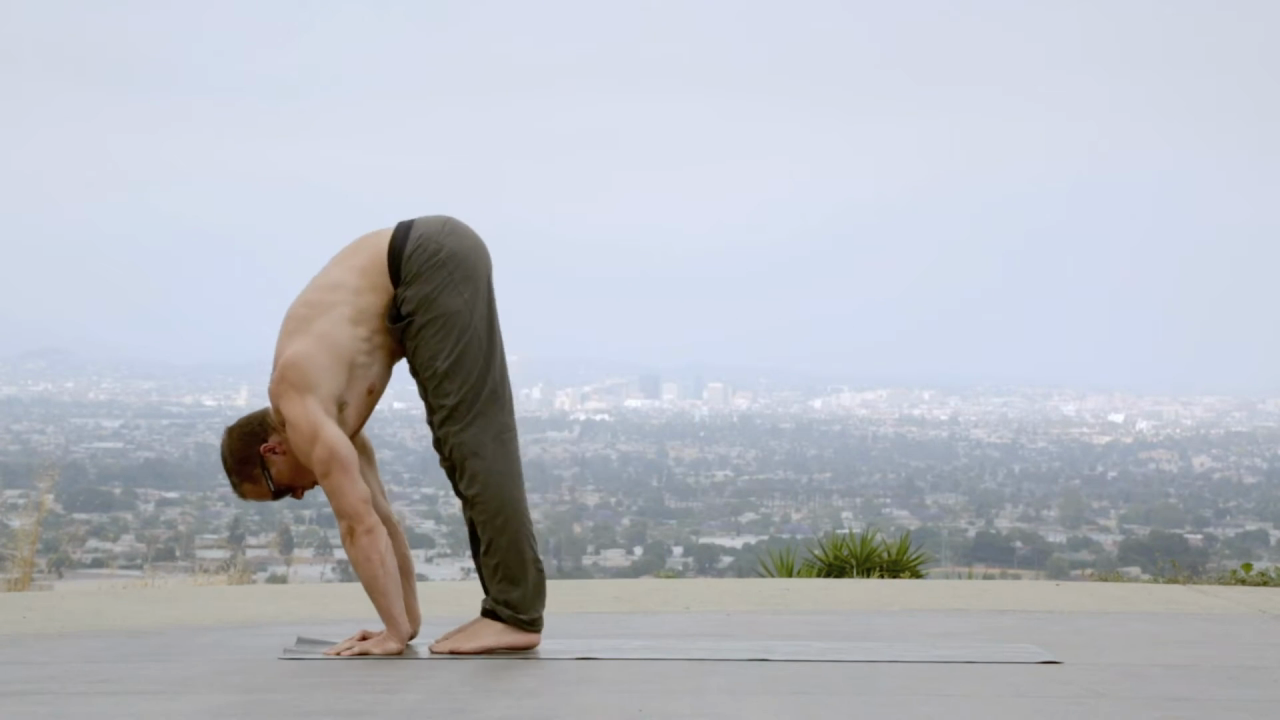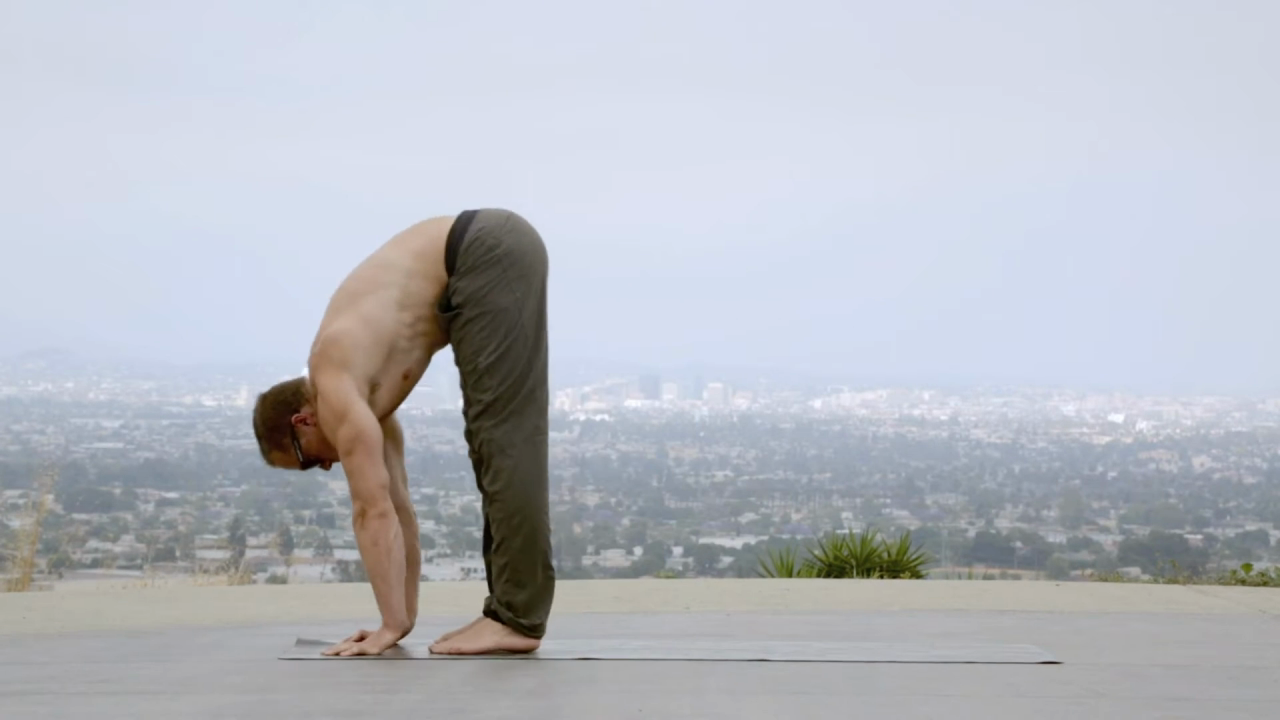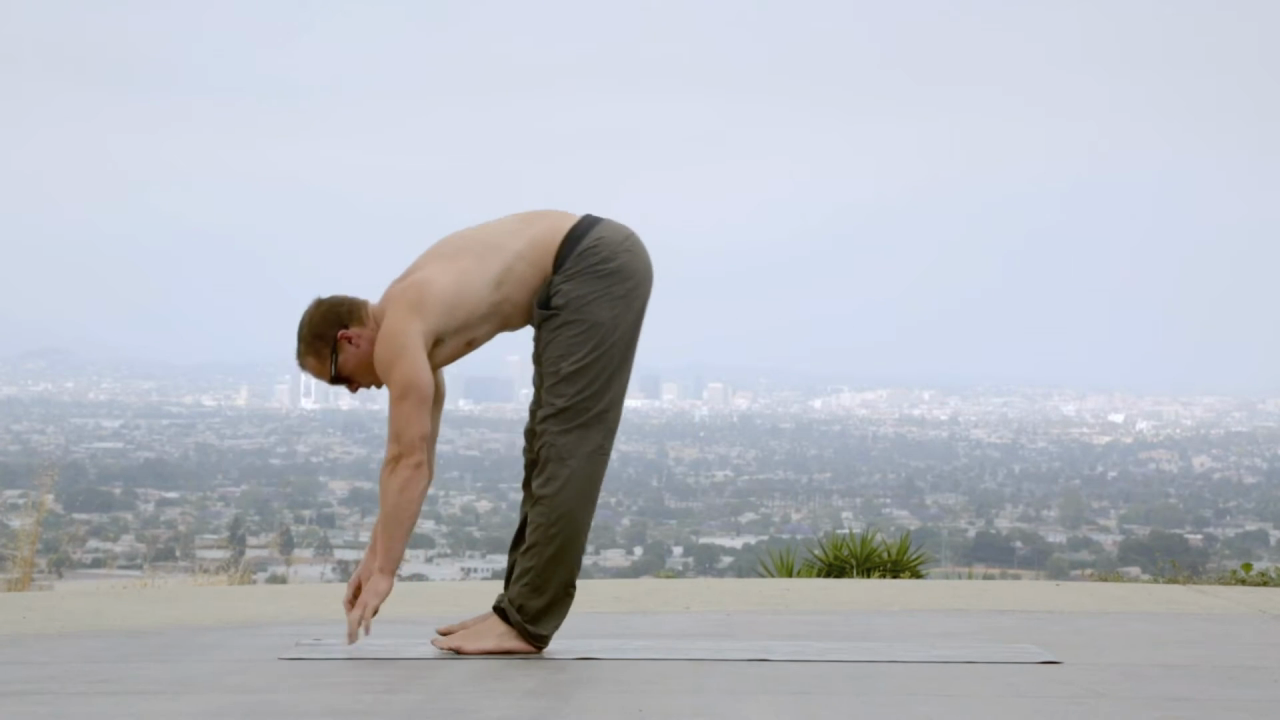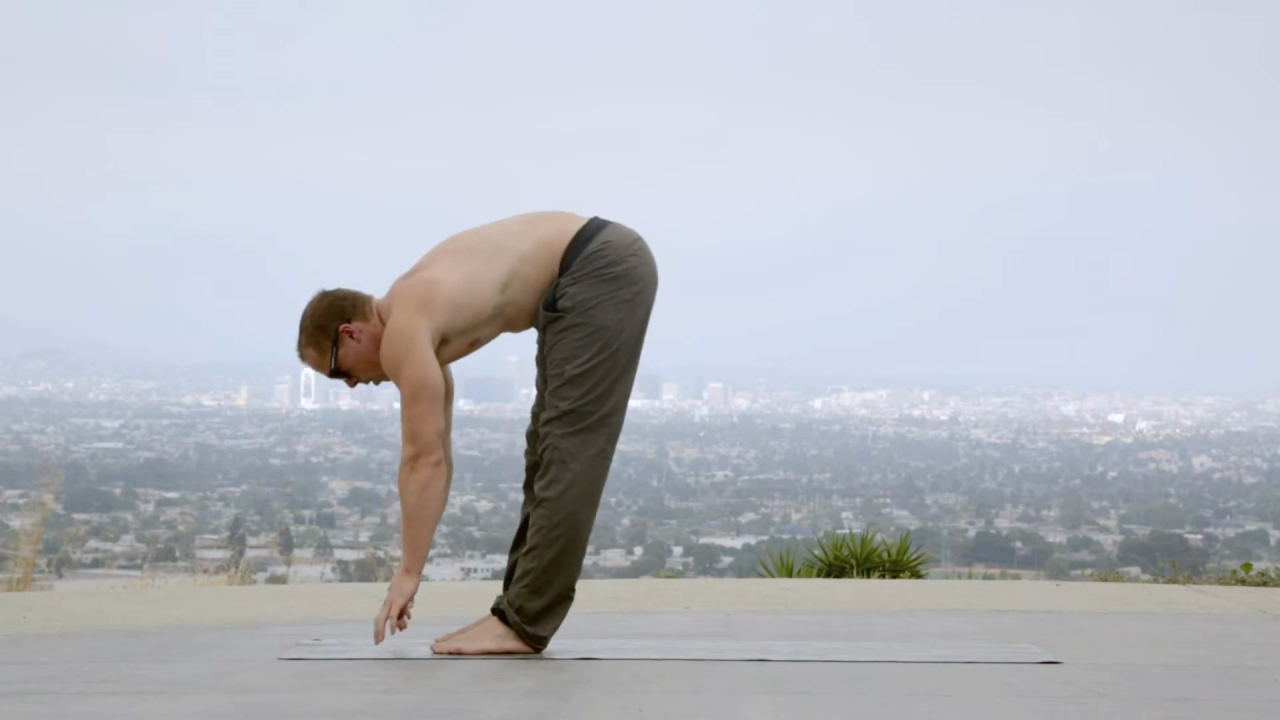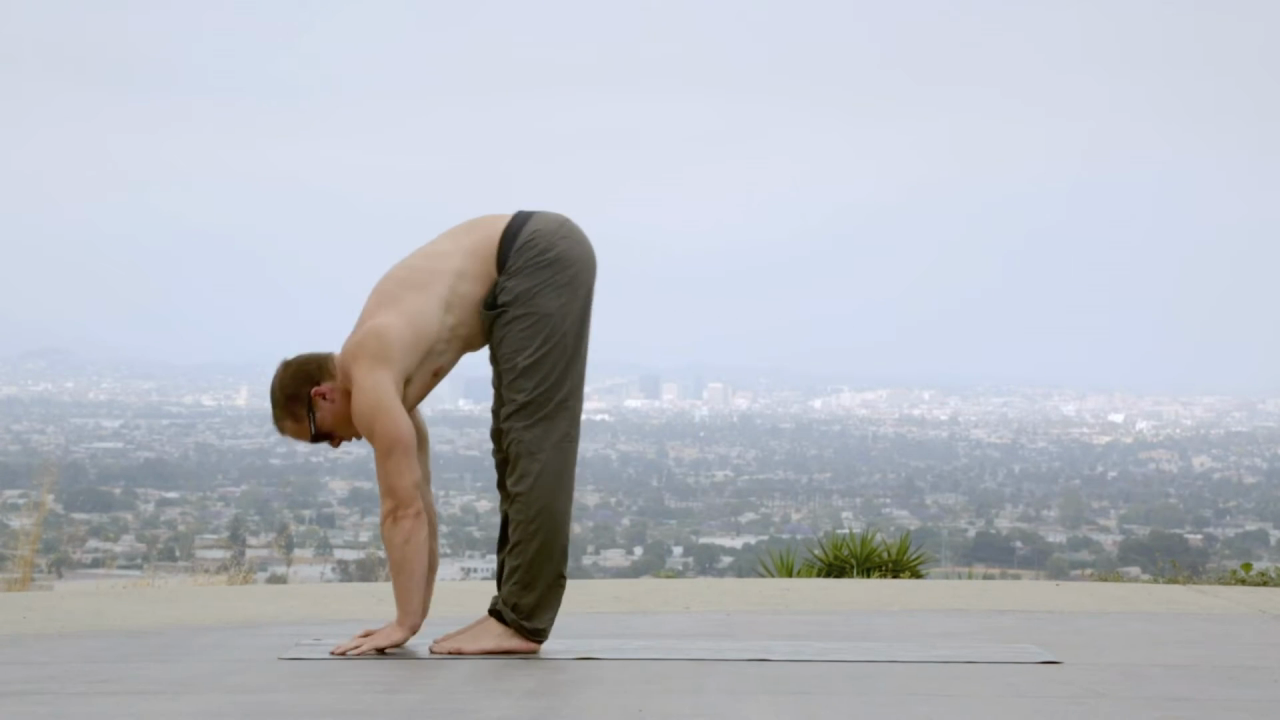
dt=0.2s
person 1, frame 1
left shoulder: (301, 417)
right shoulder: (330, 417)
left elbow: (361, 528)
right elbow: (380, 520)
left wrist: (396, 631)
right wrist: (408, 620)
left hip: (434, 257)
right hip: (437, 257)
left knee: (473, 439)
right knee: (469, 439)
left ankle: (515, 612)
right ankle: (511, 608)
person 1, frame 2
left shoulder: (334, 393)
right shoulder: (364, 395)
left elbow: (374, 512)
right elbow: (396, 506)
left wrist: (390, 625)
right wrist: (403, 617)
left hip: (489, 252)
left knee: (504, 438)
right knee: (498, 440)
left ankle: (517, 617)
right ankle: (515, 610)
person 1, frame 3
left shoulder: (395, 335)
right shoulder: (417, 332)
left elbow: (408, 459)
right elbow: (414, 457)
left wrist: (384, 571)
right wrist: (375, 557)
left hip: (595, 265)
right hip: (597, 262)
left knee: (565, 447)
right knee: (554, 446)
left ankle: (523, 619)
right ankle: (521, 612)
person 1, frame 4
left shoulder: (402, 333)
right shoulder: (419, 329)
left elbow: (425, 460)
right elbow: (433, 458)
left wrist: (409, 572)
right wrist: (408, 567)
left hip: (602, 269)
right hip: (603, 267)
left knee: (570, 450)
right knee: (555, 450)
left ankle: (523, 620)
right ankle: (520, 612)
person 1, frame 5
left shoulder: (368, 382)
right shoulder: (388, 377)
left elbow: (403, 510)
right elbow: (418, 500)
left wrist: (404, 622)
right wrist: (416, 613)
left hip: (540, 259)
right hip: (545, 255)
left knee: (533, 443)
right knee: (520, 445)
left ankle: (521, 618)
right ankle: (518, 612)
